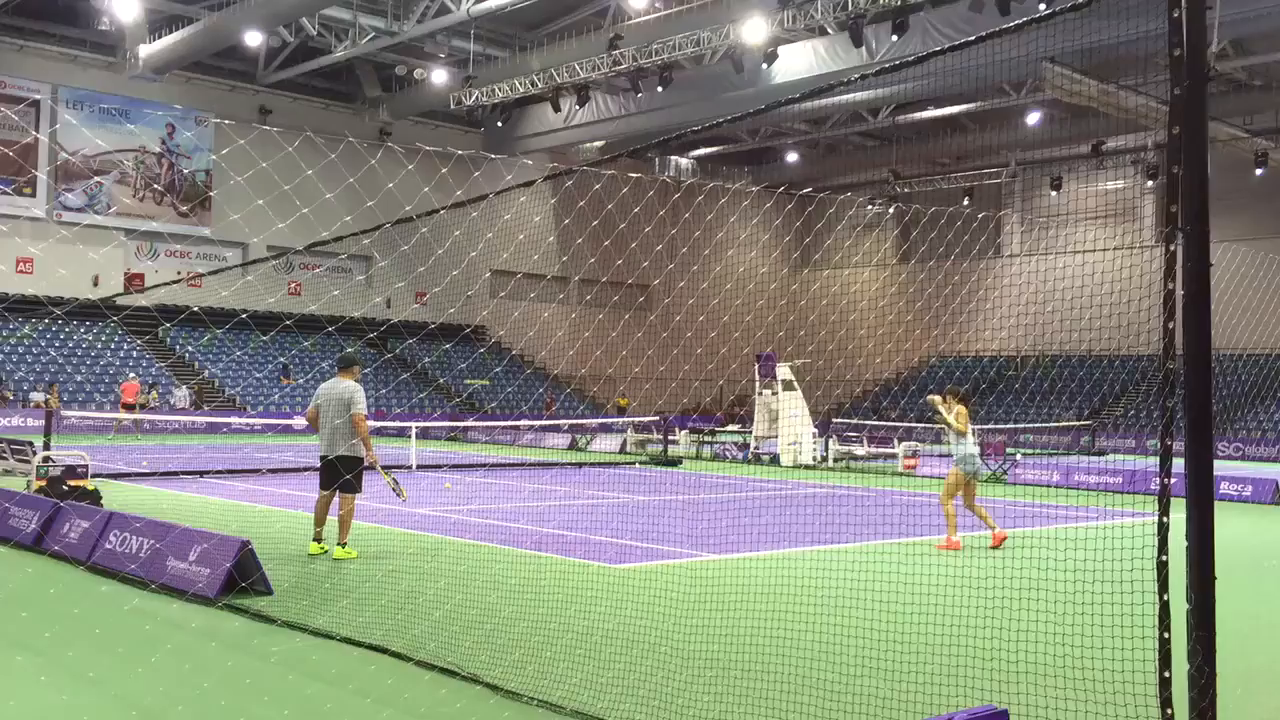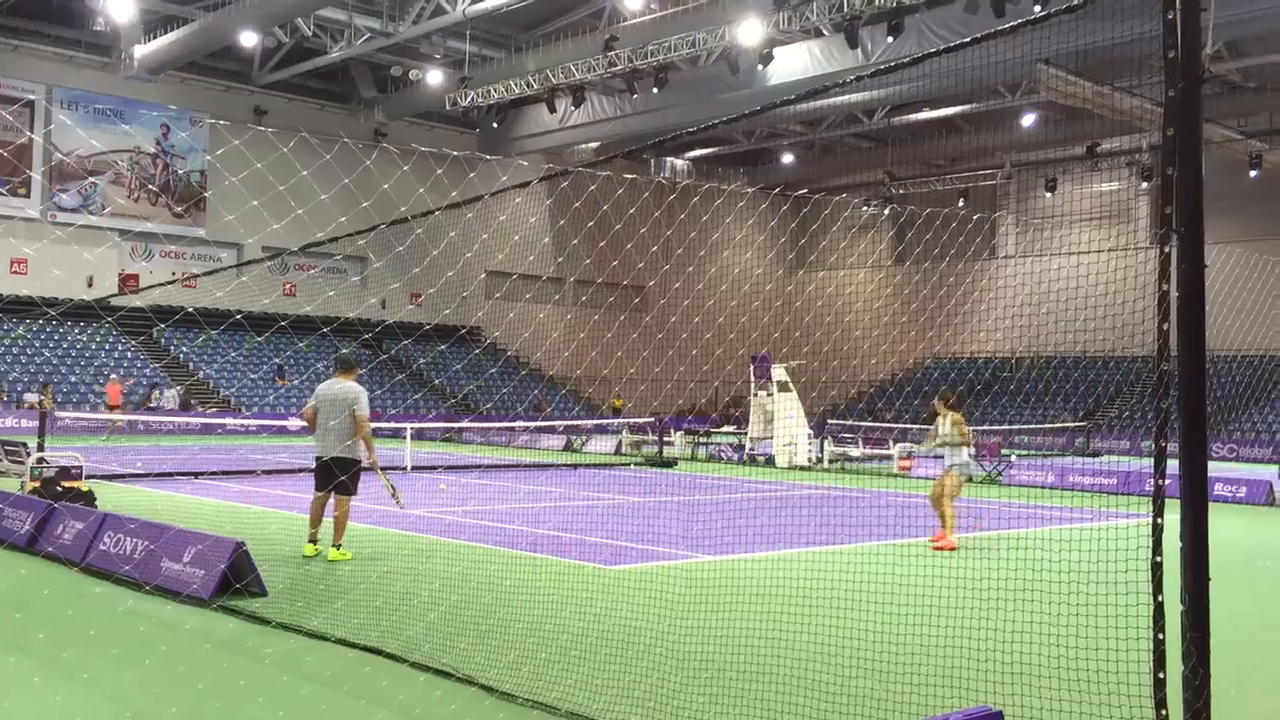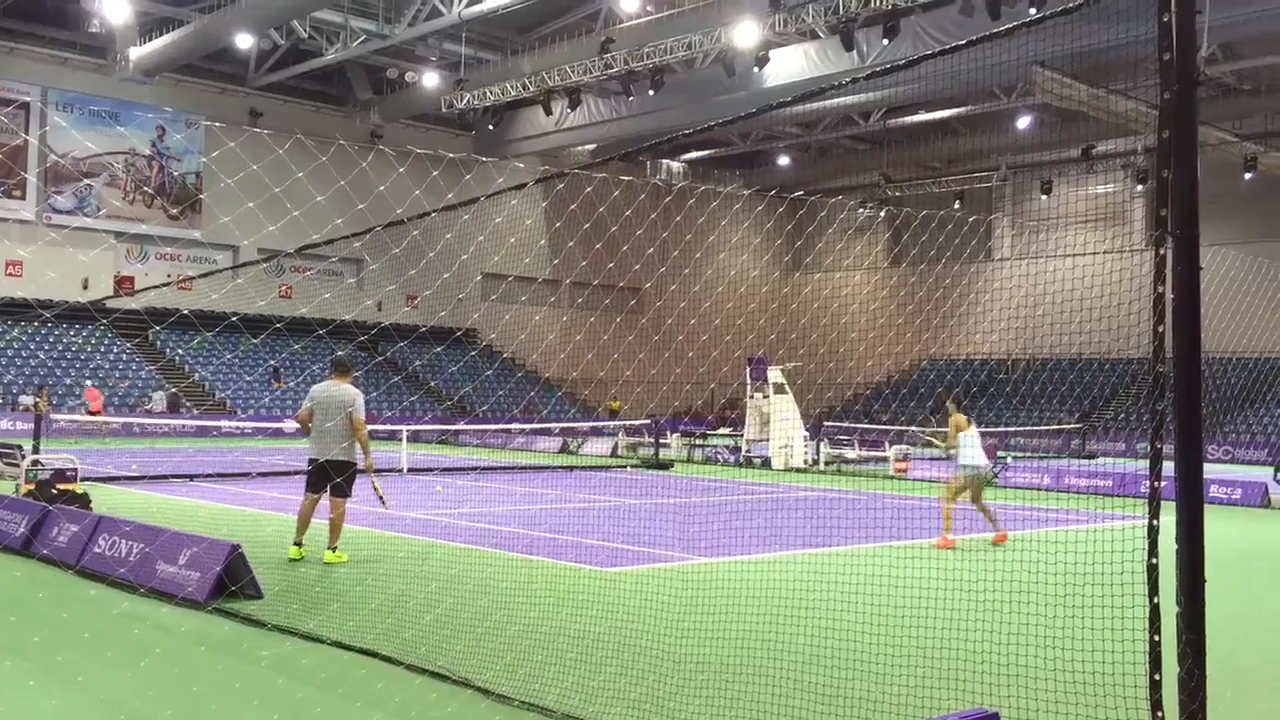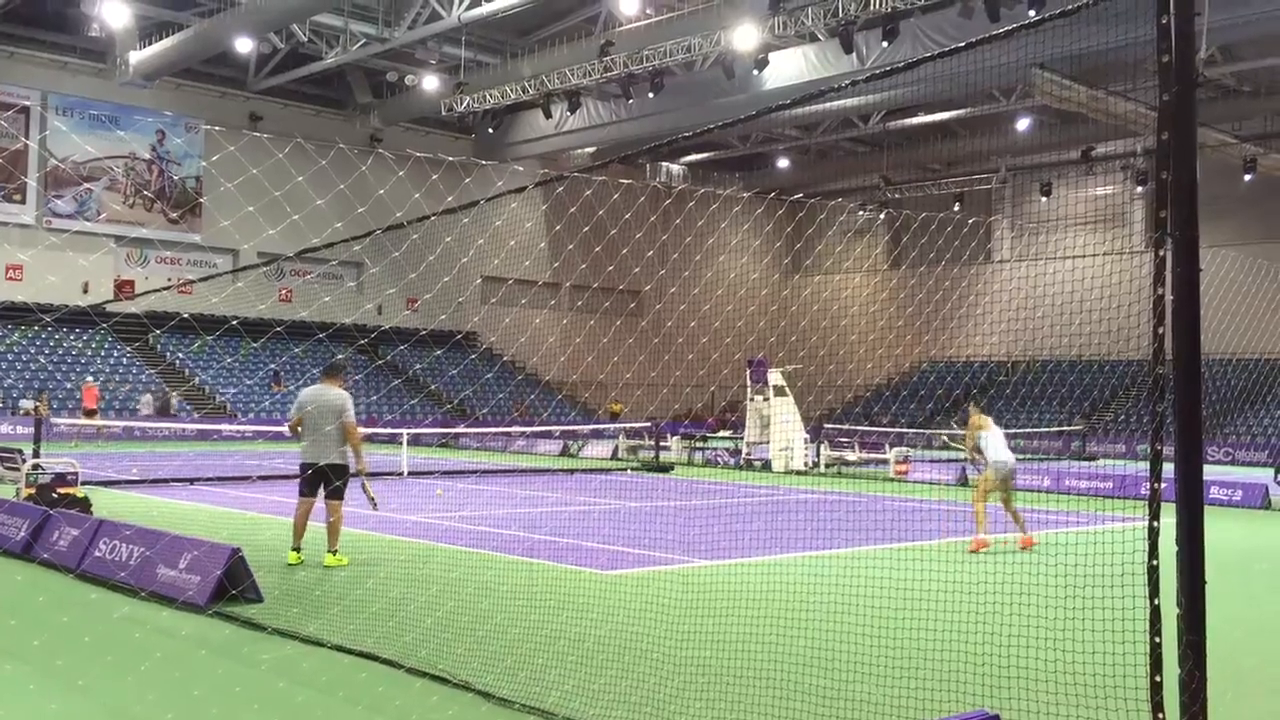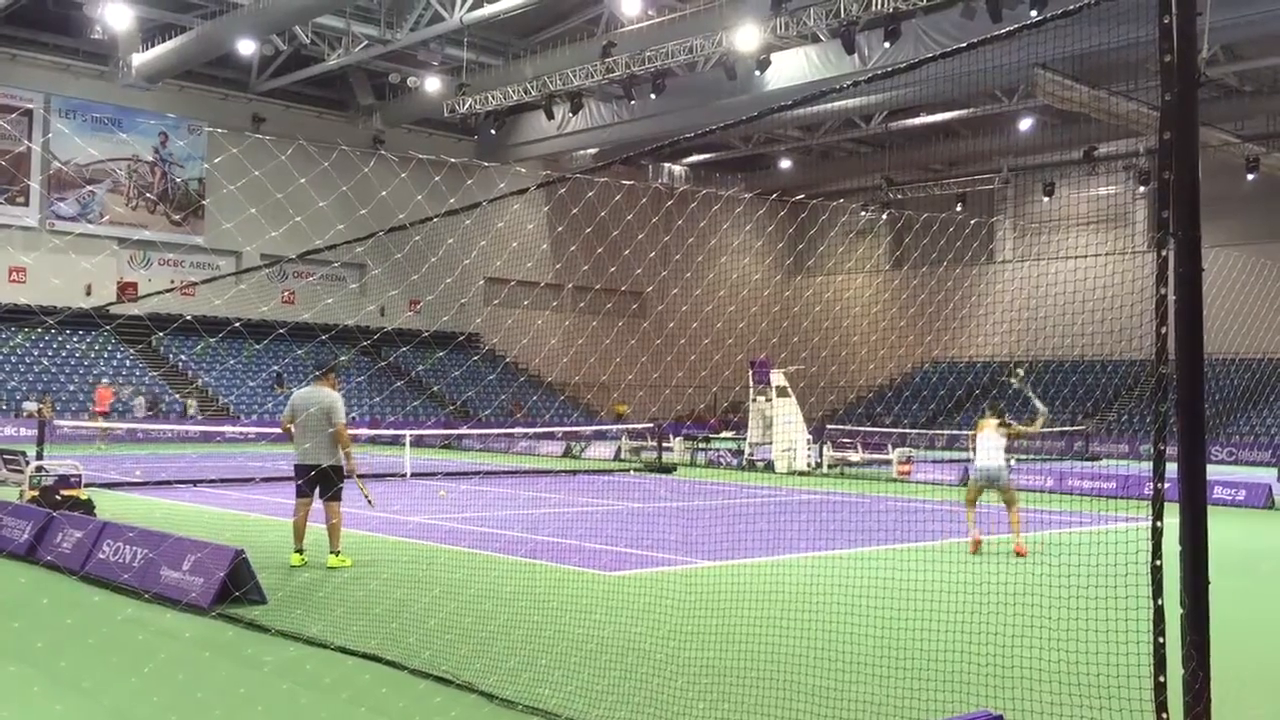
dt=0.4s
person 1, frame 1
left shoulder: (323, 388)
right shoulder: (355, 389)
left elbow: (310, 416)
right elbow: (359, 421)
right wrist: (369, 450)
left hip: (326, 450)
right hip: (350, 452)
left knee: (324, 495)
right knee: (347, 498)
left ankle: (316, 542)
right ankle: (341, 546)
person 1, frame 2
left shoulder: (322, 388)
right shoulder: (358, 391)
left elbow: (307, 416)
right elbow: (362, 423)
right wrist: (371, 452)
left hip: (323, 451)
right hip: (348, 454)
left knee: (320, 496)
right knee: (342, 501)
left ankle: (311, 543)
right ankle: (336, 548)
person 1, frame 3
left shoulder: (316, 390)
right shoulder: (354, 394)
left elbow: (302, 418)
right elbow: (359, 427)
right wrist: (367, 456)
left hip: (317, 455)
right hip: (343, 456)
left knee: (309, 499)
right knee: (338, 503)
left ankle: (296, 546)
right ankle: (332, 550)
person 1, frame 4
left shoulder: (305, 394)
right shoulder: (342, 396)
left elbow: (292, 424)
right elbow: (350, 430)
right wrist: (359, 459)
left hip: (309, 458)
right hip: (336, 459)
left knee: (304, 504)
right knee: (334, 506)
left ankle: (295, 551)
person 1, frame 5
left shoulder: (297, 395)
right shoulder: (333, 397)
left elbow: (284, 425)
right elbow: (340, 431)
right wrist: (349, 459)
left hip: (303, 460)
right hip: (330, 461)
left knee: (302, 505)
right knee: (332, 506)
right ankle: (334, 554)
person 2, frame 1
left shoulder: (960, 410)
right shoulder: (950, 410)
left elbow: (961, 429)
right elbow: (931, 399)
left wrist: (948, 421)
right wrist: (936, 400)
left hip: (965, 460)
right hip: (969, 461)
left knee: (945, 498)
right knee: (970, 504)
left ankle: (953, 539)
right ankle: (997, 532)
person 2, frame 2
left shoulder: (955, 417)
right shoulder: (940, 419)
left elbow: (967, 441)
right elbow: (932, 439)
left wrist: (946, 441)
right wrist: (932, 442)
left hip: (960, 464)
right hip: (950, 464)
left knee: (947, 498)
right knee: (934, 497)
left ankle: (950, 539)
right ankle: (944, 532)
person 2, frame 3
left shoulder: (954, 419)
right shoulder: (969, 421)
left elbow: (950, 443)
left wrist: (946, 445)
right wrist: (955, 451)
left hip: (969, 467)
right hip: (983, 466)
left knee: (948, 499)
right knee: (977, 501)
left ankle: (947, 537)
right ankle: (1000, 533)
person 2, frame 4
left shoulder: (975, 420)
right shoulder: (991, 422)
left elbow: (969, 445)
left wrist: (970, 453)
left hip: (999, 463)
right hip: (1010, 463)
left knee: (979, 500)
right knee: (1009, 505)
left ankle: (980, 538)
right ankle: (1026, 537)
person 2, frame 5
left shoulder: (980, 423)
right shoulder: (1006, 426)
right elbow: (1032, 430)
right wrist: (1042, 416)
left hip: (979, 469)
right hip: (999, 469)
left knee: (970, 505)
right knee: (1012, 507)
left ankle: (975, 535)
right ankle: (1018, 543)
